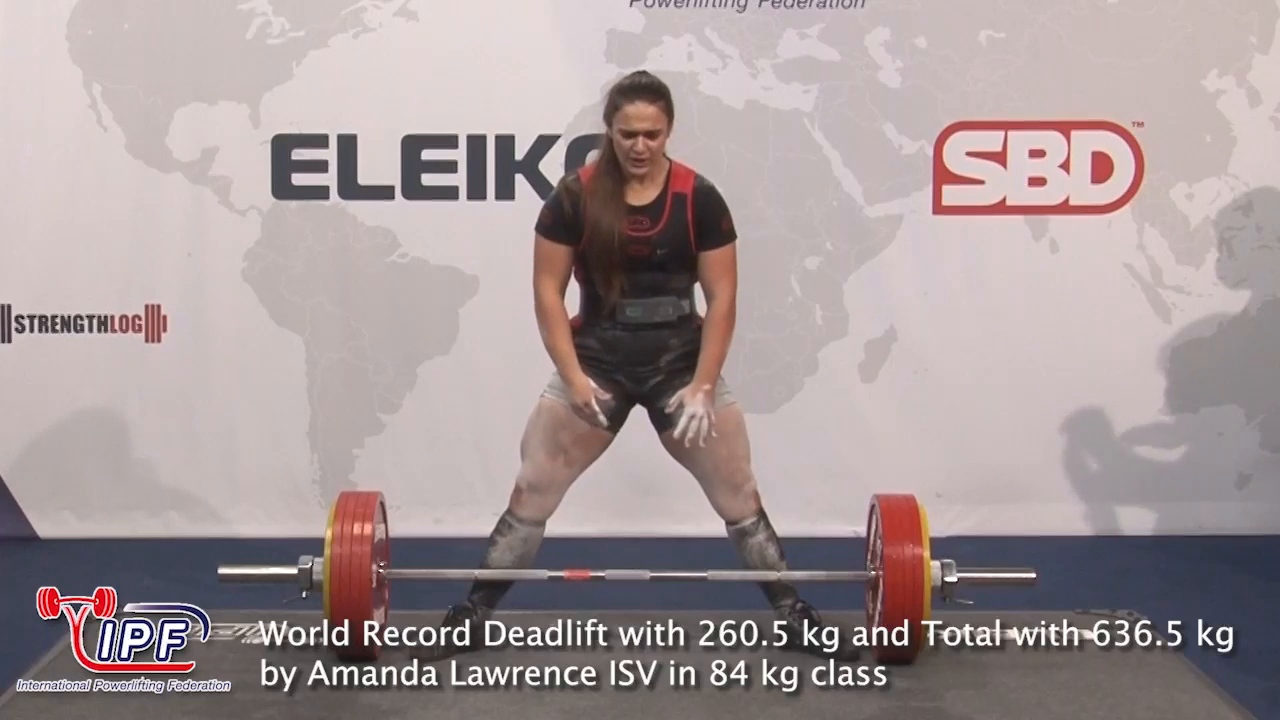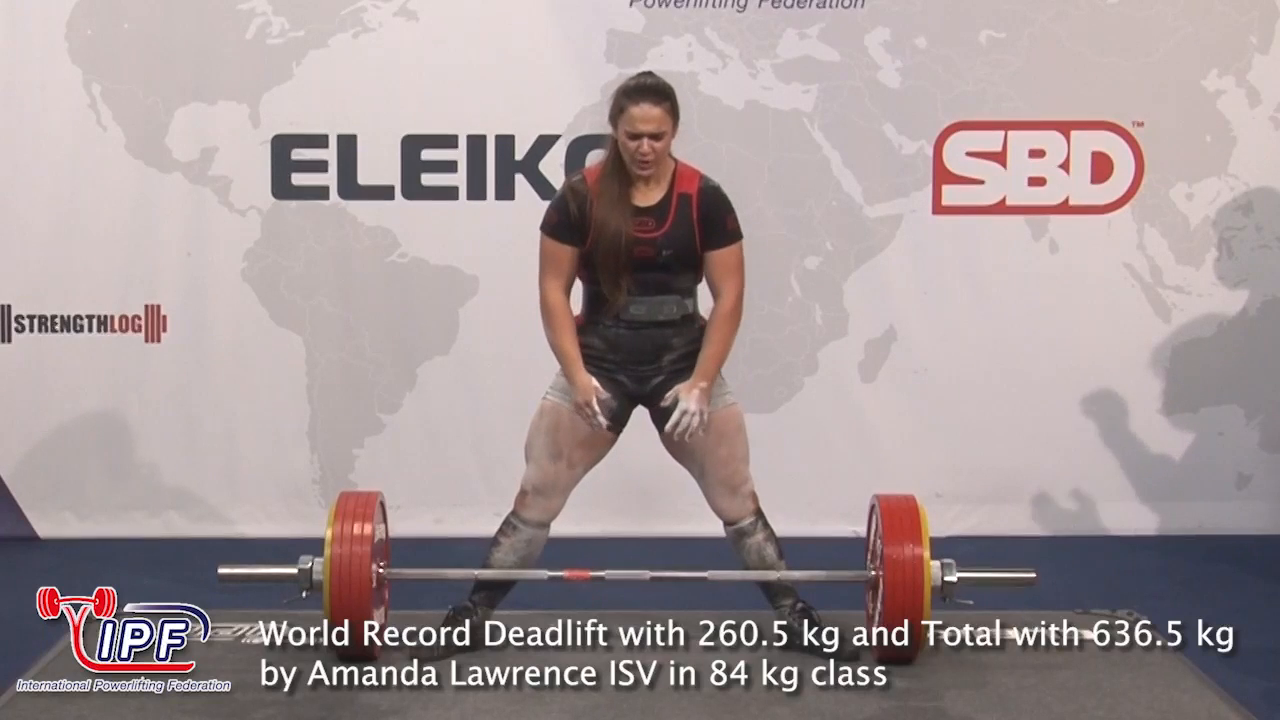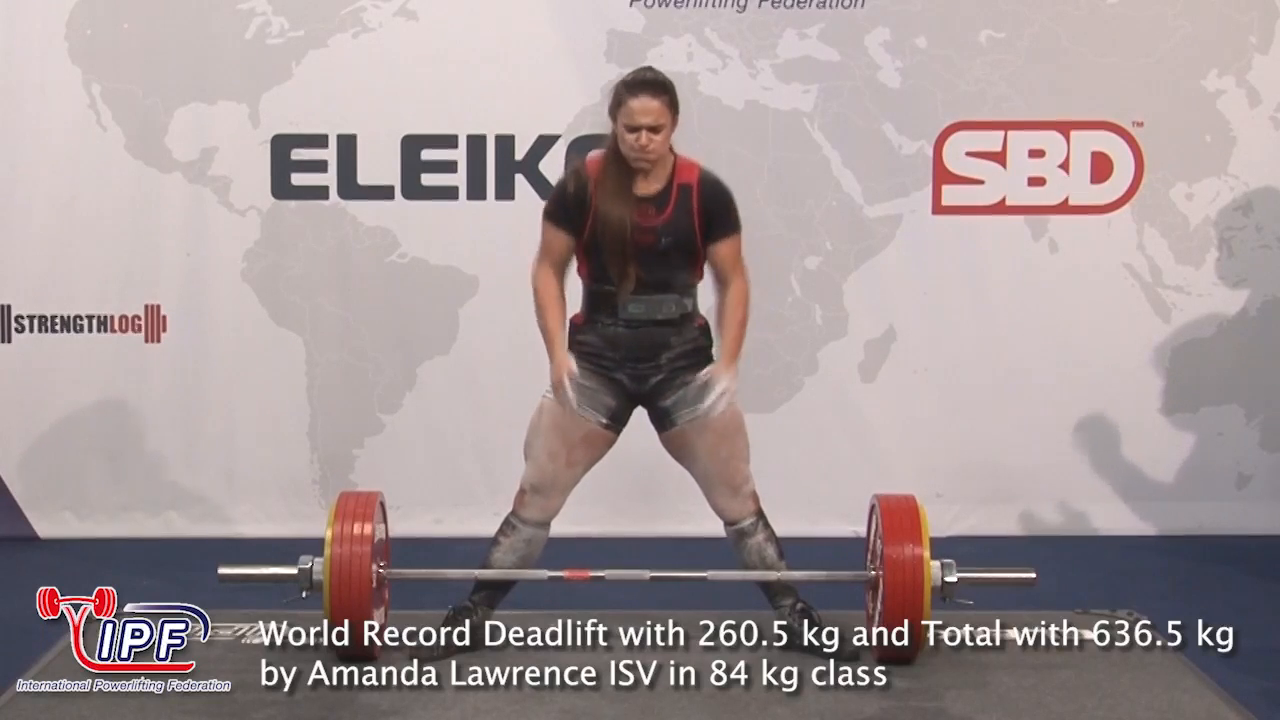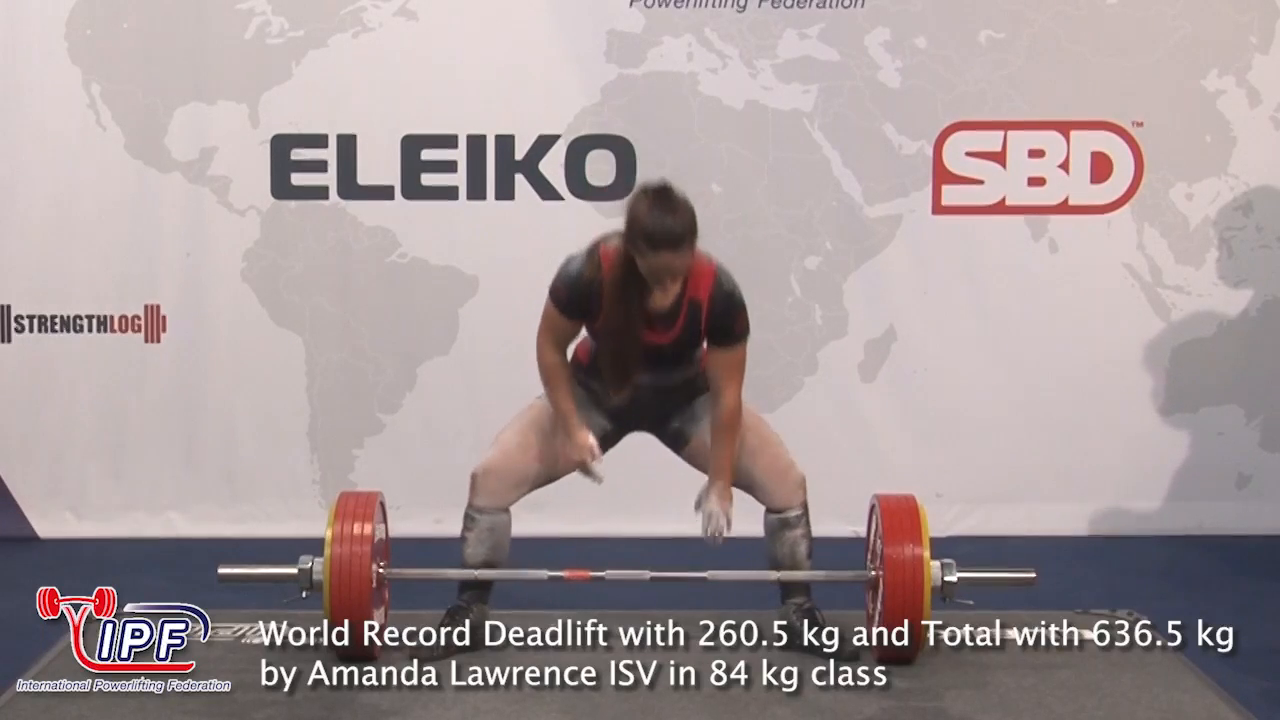
dt=0.5s
person 1, frame 1
left shoulder: (699, 198)
right shoulder: (574, 196)
left elbow: (721, 298)
right elbow: (548, 291)
left wrist: (704, 386)
right wrist: (571, 377)
left hip: (679, 363)
right hip: (596, 363)
left knee: (738, 495)
right knee: (531, 491)
left ankle: (794, 617)
right ankle: (471, 614)
person 1, frame 2
left shoulder: (705, 198)
right shoulder: (580, 196)
left elbow: (728, 297)
right elbow: (554, 290)
left wrist: (701, 383)
right wrist: (576, 375)
left hip: (682, 361)
right hip: (600, 362)
left knee: (736, 497)
right knee: (537, 494)
left ankle: (794, 617)
right ankle: (473, 614)
person 1, frame 3
left shoulder: (705, 191)
right shoulder: (580, 186)
left elbow: (733, 283)
right elbow: (548, 274)
left wrist: (727, 362)
right wrist: (556, 352)
left hip: (684, 362)
right hip: (596, 361)
left knee: (736, 497)
right knee: (537, 493)
left ankle: (794, 616)
right ankle: (472, 615)
person 1, frame 4
left shoulder: (718, 292)
right shoulder: (588, 272)
left elbow: (727, 394)
right elbow: (551, 349)
left wrist: (717, 485)
right wrist: (572, 429)
left hip: (687, 399)
right hip: (596, 396)
left knee: (785, 483)
right knee: (491, 478)
left ankle: (799, 615)
right ankle: (469, 612)
